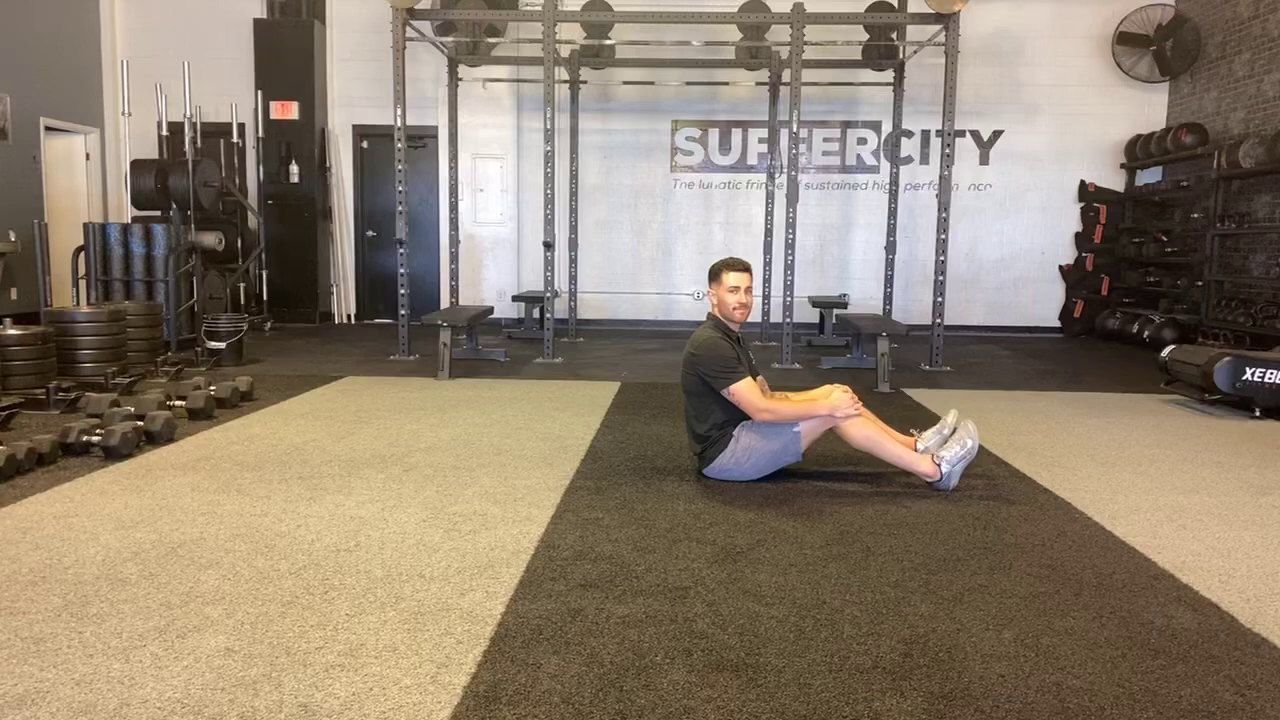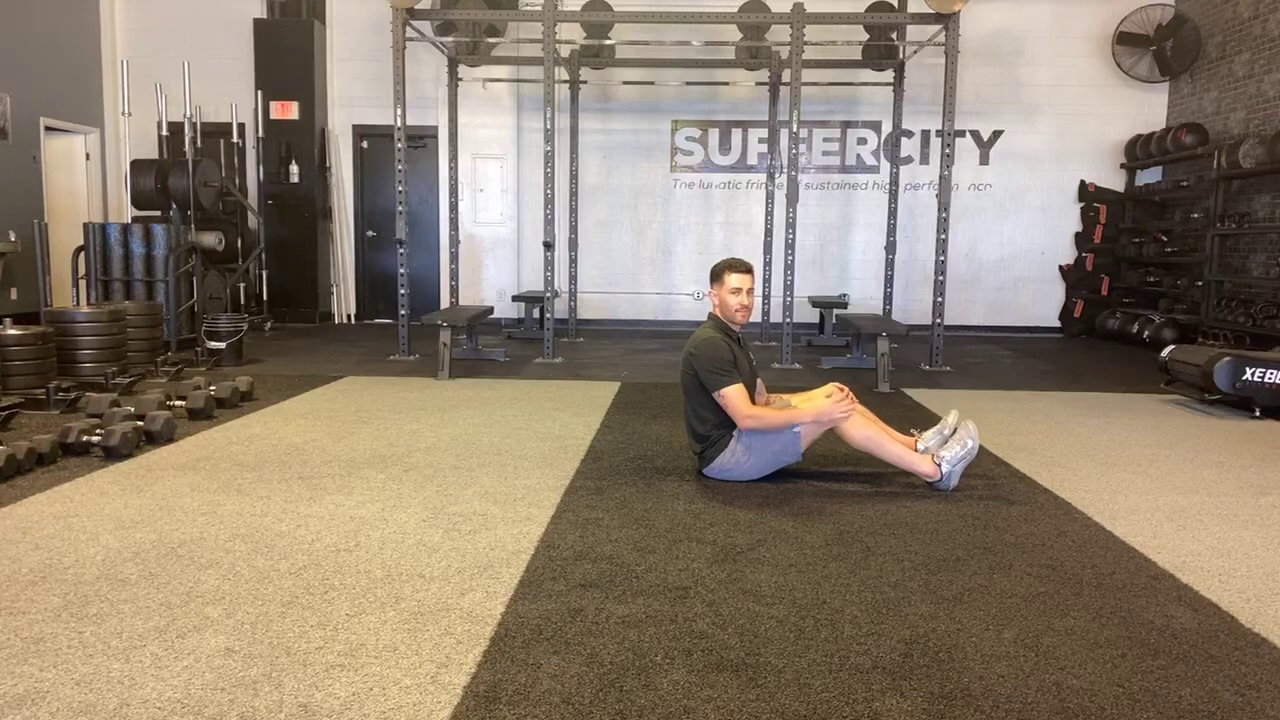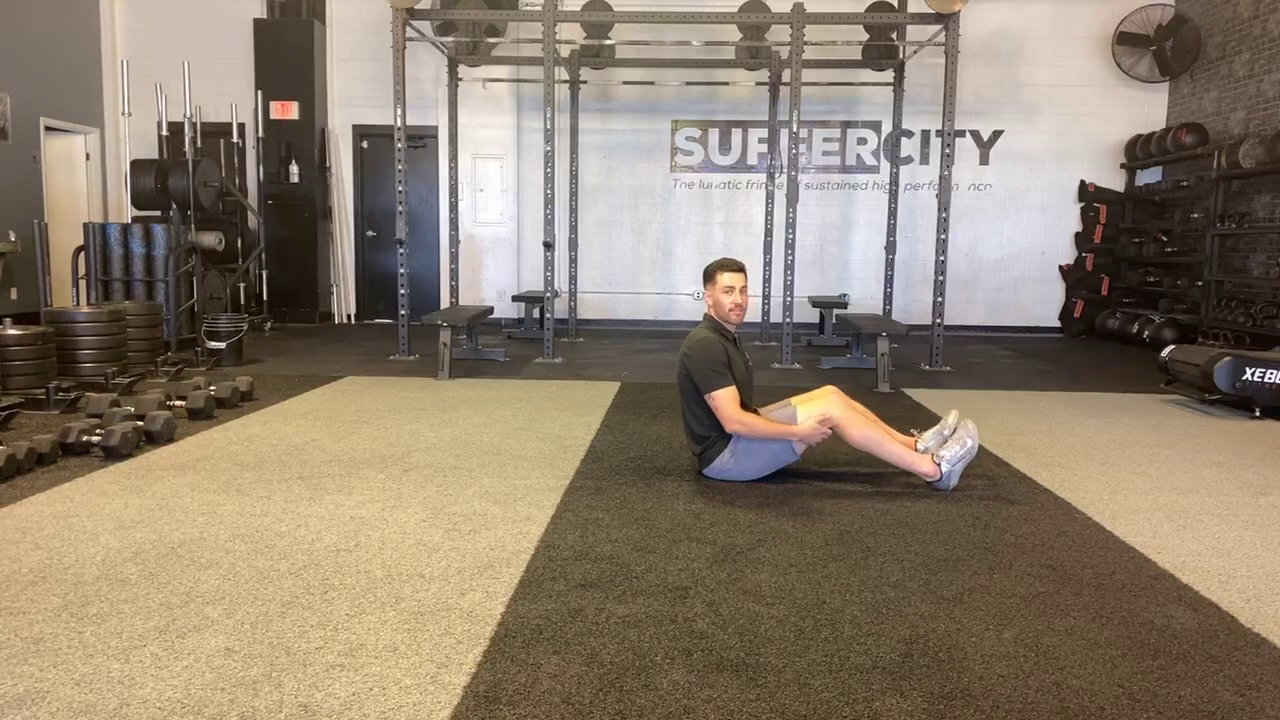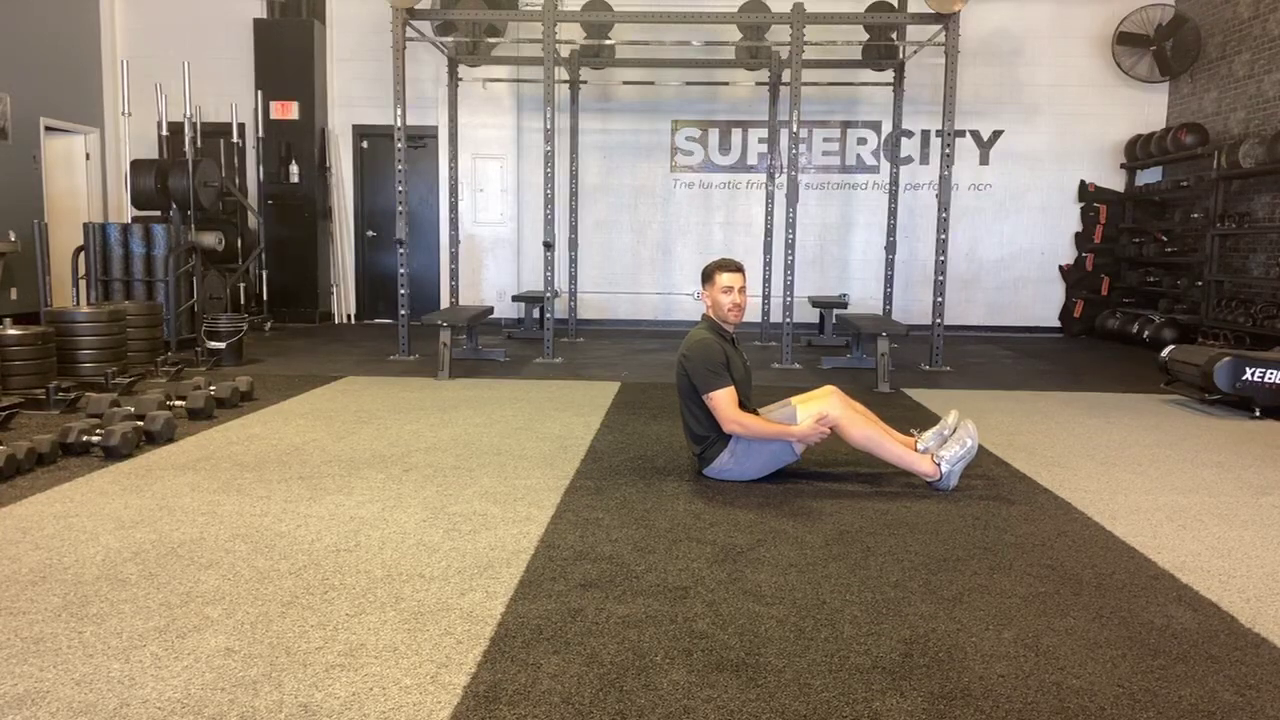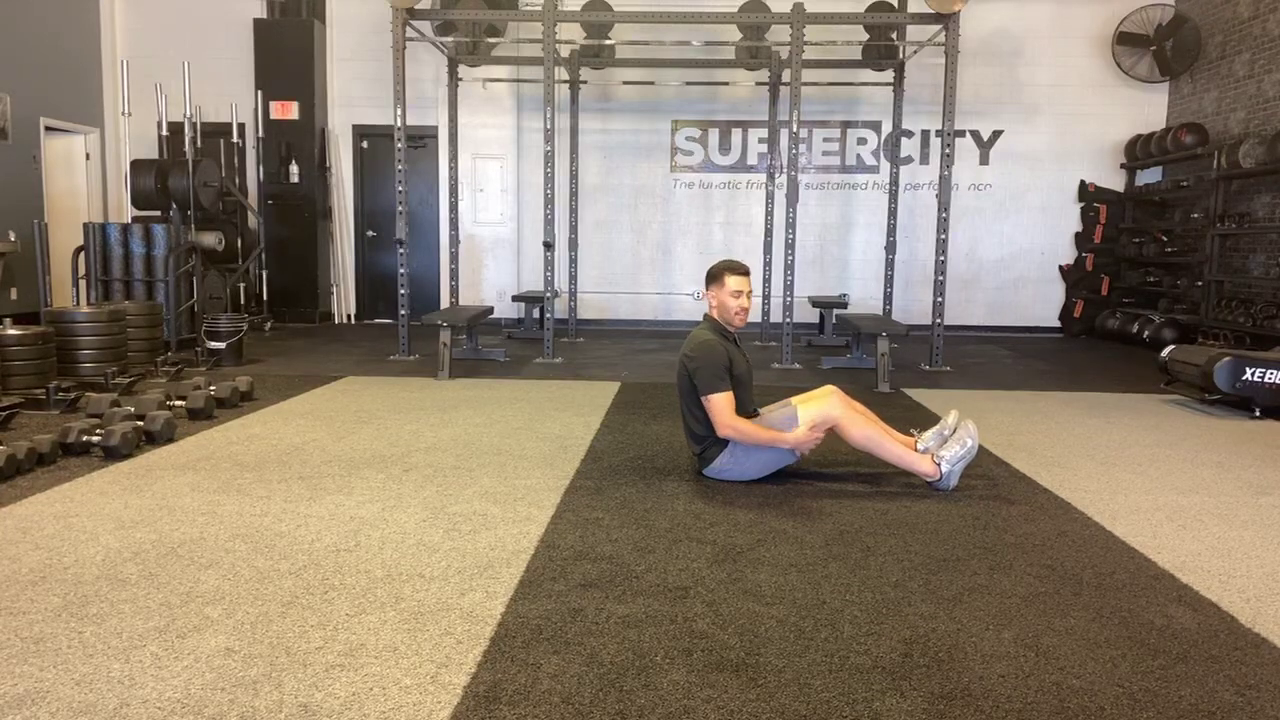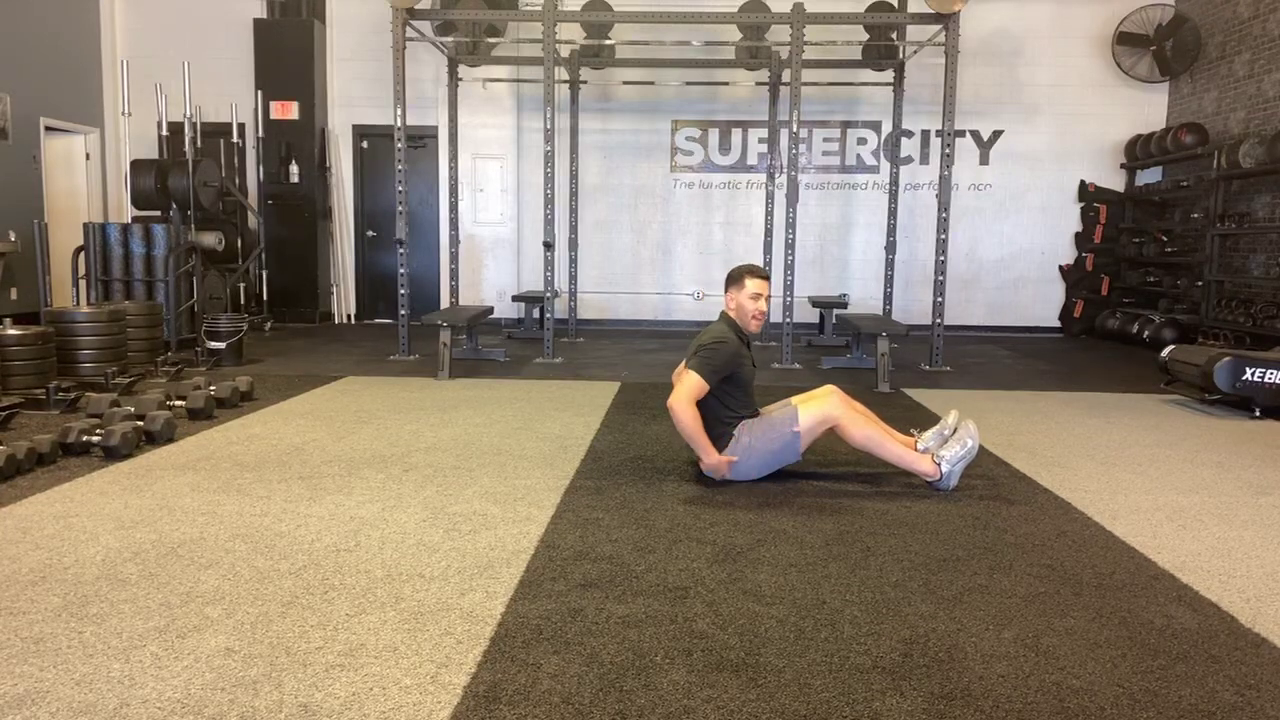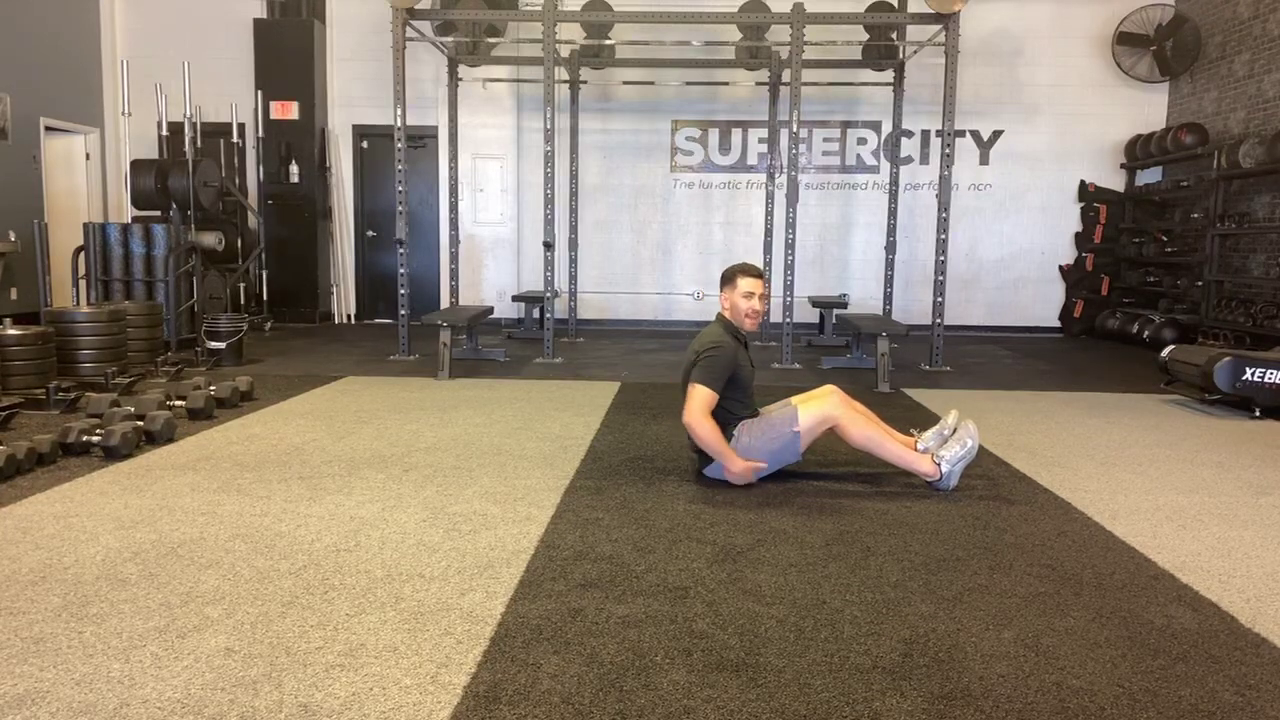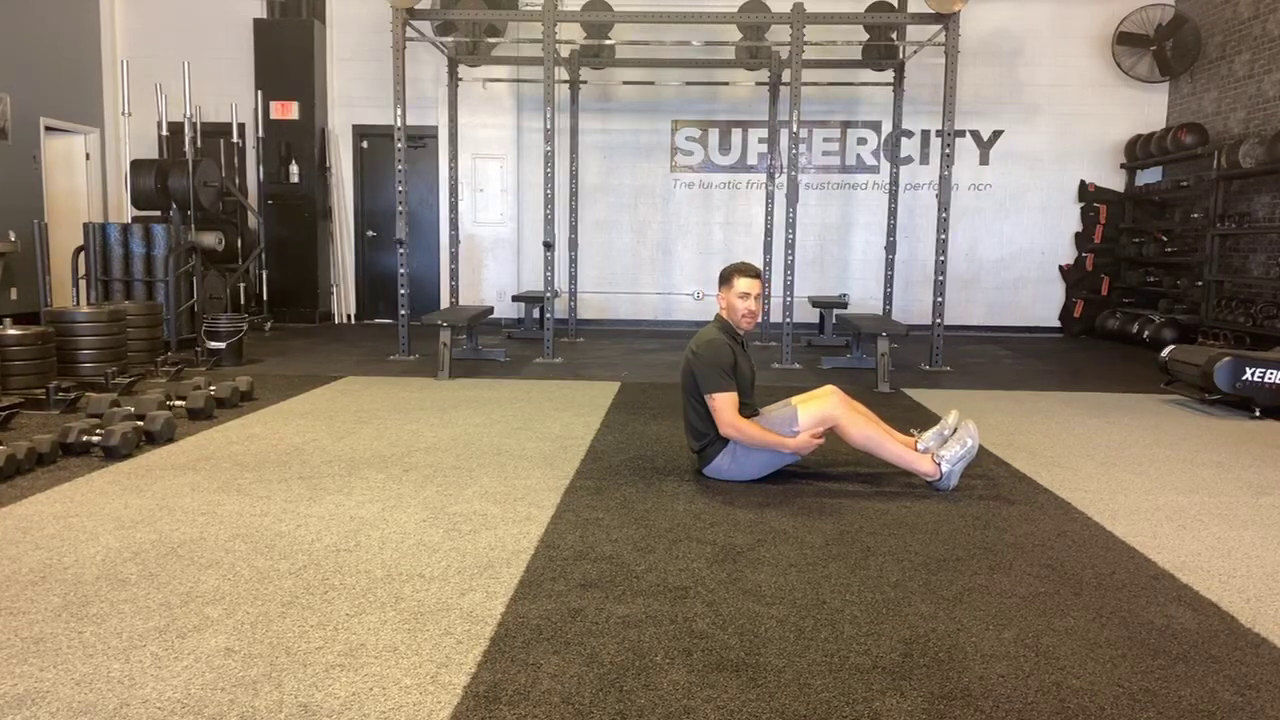
dt=0.5s
person 1, frame 1
left shoulder: (730, 338)
right shoulder: (711, 344)
left elbow: (765, 396)
right elbow: (761, 410)
left wrist: (826, 396)
right wrist: (825, 407)
left hip: (737, 439)
right hip: (725, 454)
left knee: (832, 395)
right knee: (832, 410)
left ankle: (914, 445)
right ankle: (932, 469)
person 1, frame 2
left shoulder: (731, 338)
right shoulder: (711, 345)
left elbow: (761, 401)
right elbow: (746, 416)
left wrist: (815, 397)
right wrist: (814, 413)
left hip: (736, 440)
right hip: (725, 453)
left knee: (831, 396)
right knee: (831, 410)
left ankle: (916, 445)
right ankle: (933, 469)
person 1, frame 3
left shoulder: (725, 338)
right shoulder: (706, 346)
right elbow: (733, 421)
left wrist: (798, 414)
right wrist: (799, 432)
left hip: (737, 441)
right hip: (725, 454)
left knee: (830, 394)
right knee: (831, 407)
left ankle: (915, 445)
right ankle: (932, 468)
person 1, frame 4
left shoulder: (722, 338)
right shoulder: (704, 346)
right elbow: (731, 422)
left wrist: (795, 426)
right wrist: (797, 433)
left hip: (737, 441)
right hip: (726, 454)
left knee: (830, 394)
right knee: (831, 407)
left ankle: (915, 445)
right ankle: (932, 469)
person 1, frame 5
left shoulder: (722, 337)
right shoulder: (708, 347)
right elbow: (726, 426)
left wrist: (789, 432)
right wrist: (790, 440)
left hip: (736, 442)
right hip: (726, 455)
left knee: (830, 393)
right knee: (831, 409)
left ankle: (915, 445)
right ankle: (932, 469)
person 1, frame 6
left shoulder: (727, 335)
right shoulder: (723, 344)
left elbow: (679, 376)
right elbow: (678, 403)
right wrist: (709, 458)
left hip: (738, 433)
right hip: (730, 450)
left knee: (830, 393)
right knee: (833, 408)
left ankle: (914, 445)
right ankle: (933, 469)
person 1, frame 7
left shoulder: (727, 337)
right shoulder: (720, 347)
left elbow: (708, 395)
right elbow: (694, 417)
right wrist: (733, 464)
left hip: (739, 432)
right hip: (731, 448)
left knee: (830, 393)
right knee: (832, 407)
left ankle: (916, 446)
right ankle: (933, 469)
person 1, frame 8
left shoulder: (729, 339)
right shoulder: (714, 347)
right elbow: (729, 425)
left wrist: (792, 437)
right wrist: (792, 445)
left hip: (738, 440)
right hip: (725, 454)
left knee: (830, 394)
right knee: (832, 408)
left ankle: (916, 446)
right ankle: (933, 469)
